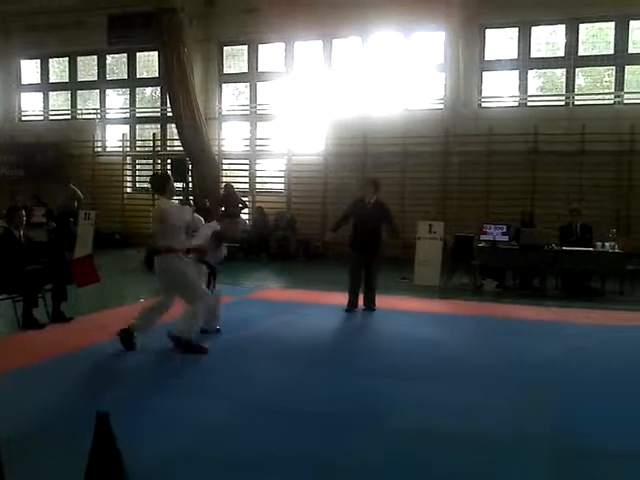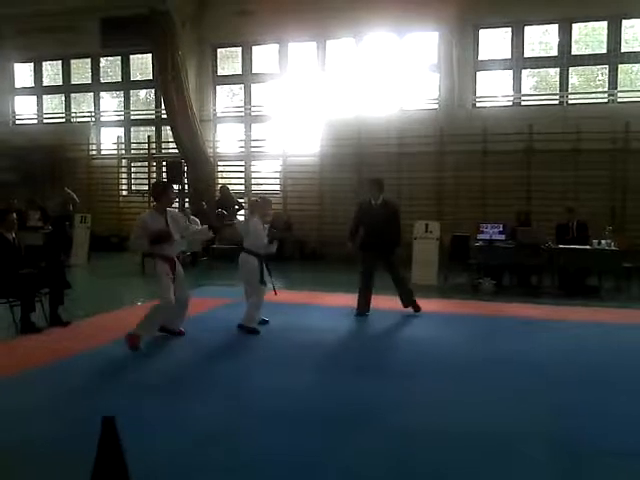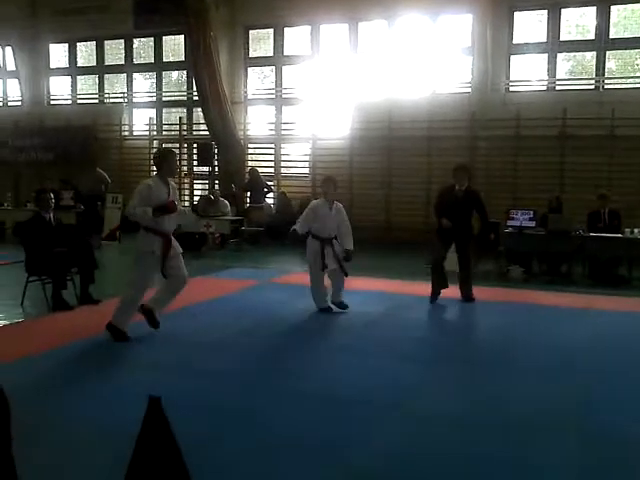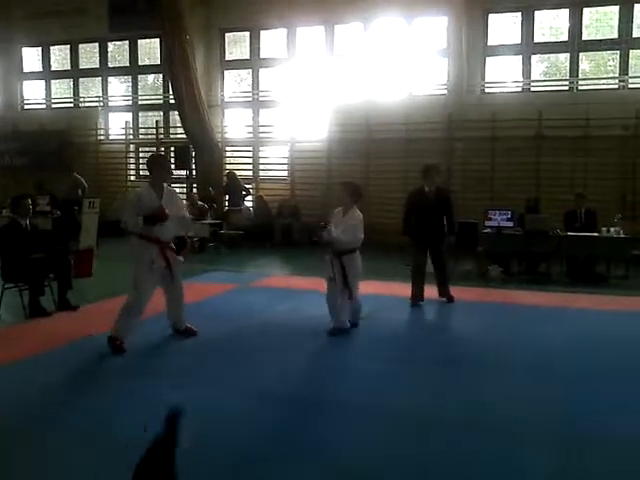
dt=0.7s
person 1, frame 1
left shoulder: (162, 208)
right shoulder: (168, 207)
right elbow: (183, 220)
right wrist: (187, 213)
left hip: (164, 259)
right hip: (174, 260)
left knee: (166, 300)
right knee: (203, 299)
left ankle: (131, 331)
right ankle: (185, 338)
person 1, frame 2
left shoulder: (174, 215)
right shoulder: (145, 219)
left elbow: (192, 233)
right elbow: (135, 243)
left wrist: (210, 229)
right wrist: (153, 241)
left hip: (172, 263)
right hip: (158, 263)
left knee: (182, 298)
right knee: (168, 302)
left ankle: (168, 325)
right ankle: (136, 335)
person 1, frame 3
left shoulder: (172, 186)
right shoulder: (148, 186)
left elbow: (178, 213)
right elbow: (131, 210)
left wrist: (192, 211)
right wrist: (157, 211)
left hip: (167, 241)
right hip: (151, 241)
left knee: (180, 278)
right knee: (140, 284)
left ankle: (151, 307)
right ankle: (116, 324)
person 1, frame 4
left shoulder: (171, 193)
right shoulder: (139, 194)
left elbow: (183, 220)
right elbow: (126, 221)
right wrist: (146, 221)
left hip: (167, 249)
right hip: (147, 250)
left knee: (175, 289)
right knee: (140, 296)
left ankle: (178, 324)
right ankle: (116, 336)
person 2, frame 1
left shoulder: (381, 207)
right shoulder: (357, 204)
left elbow: (390, 223)
right elbow: (344, 218)
left wrist: (395, 238)
right wrist: (333, 231)
left hip: (372, 244)
right hip: (357, 244)
left knee: (370, 275)
right knee: (355, 273)
left ankle: (369, 303)
right ankle: (352, 303)
person 2, frame 2
left shoulder: (390, 207)
right shoulder: (364, 207)
left elbow: (396, 227)
right elbow: (356, 224)
left wrist: (395, 245)
right wrist: (352, 240)
left hip: (387, 248)
right hip: (369, 247)
left knee: (397, 276)
right knee: (366, 278)
left ankle: (410, 301)
right ankle: (362, 308)
person 2, frame 3
left shoulder: (473, 194)
right shoulder: (445, 192)
left elbow: (482, 212)
right elbow: (437, 208)
left wrist: (487, 230)
right wrist: (441, 219)
left hip: (464, 232)
right hip: (445, 230)
left knee: (465, 263)
right knee: (437, 260)
left ankle: (466, 293)
right ankle: (436, 290)
person 2, frame 4
left shoulder: (443, 194)
right shoulder: (415, 194)
left elbow: (449, 213)
right elbow: (407, 215)
left wrist: (451, 232)
right wrist: (407, 233)
left hip: (437, 234)
right hip: (419, 235)
left knee: (440, 264)
right knee: (418, 266)
left ankle: (445, 292)
right ankle: (417, 297)
person 3, frame 1
left shoulder: (215, 229)
right shoulder: (214, 229)
left hip: (207, 268)
right hip: (203, 269)
left knee: (215, 295)
left ankle: (209, 325)
person 3, frame 2
left shoulder: (265, 227)
right shoulder: (253, 223)
left elbow: (271, 249)
right elbow: (245, 231)
left wrist: (271, 242)
right wrist: (251, 213)
left hip: (258, 260)
right hip: (250, 260)
left knee: (258, 291)
right knee: (256, 292)
left ankle: (255, 318)
right ankle: (247, 323)
person 3, frame 3
left shoulder: (339, 208)
right shoulder: (315, 206)
left elbow: (345, 229)
right elbow: (303, 222)
left wrist: (348, 248)
right wrist: (296, 229)
left hip: (332, 244)
right hip: (316, 244)
left knee: (338, 274)
right knee: (317, 276)
left ankle: (337, 299)
right ankle: (322, 304)
person 3, frame 4
left shoulder: (356, 217)
right shoulder: (336, 213)
left elbow: (343, 237)
right elbow: (332, 235)
left wrist: (326, 230)
right wrist: (325, 233)
left hip: (350, 259)
right hip: (336, 258)
left knee: (351, 294)
right knee: (333, 294)
left ankle: (353, 317)
right ankle: (340, 325)
person 4, frame 1
left shoulder: (24, 236)
right wrist: (26, 268)
left hip: (26, 274)
right hip: (10, 279)
left knee: (59, 272)
right knee: (32, 281)
left ankle: (56, 313)
right ankle: (28, 318)
person 4, frame 2
left shoulder: (14, 238)
left wrist: (35, 268)
right wrist: (19, 272)
left hip: (20, 276)
left knee: (56, 274)
right knee: (28, 282)
left ankle: (54, 316)
right ankle: (25, 322)
person 4, frame 3
left shoulder: (56, 220)
right shoulder: (31, 223)
left elbow: (67, 235)
right elbow: (32, 250)
right wrist: (53, 250)
left hip: (58, 256)
right hip: (38, 261)
left knee: (85, 255)
right knee: (60, 261)
left ankle: (84, 294)
right ankle: (57, 299)
person 4, frame 4
left shoulder: (32, 226)
left elbow: (44, 243)
left wrist: (55, 251)
right wrist: (30, 257)
left hip: (34, 263)
right hip: (15, 269)
left knee: (62, 261)
right knee: (37, 269)
left ankle: (62, 301)
right ankle: (34, 305)
